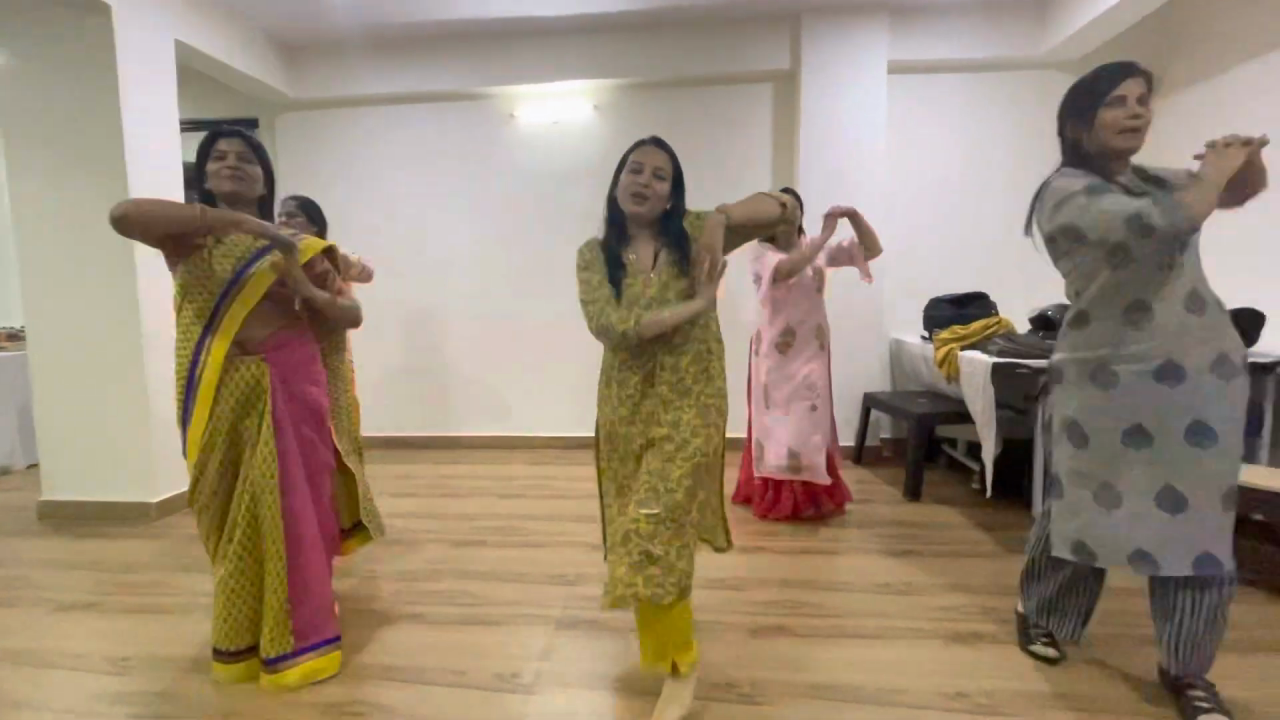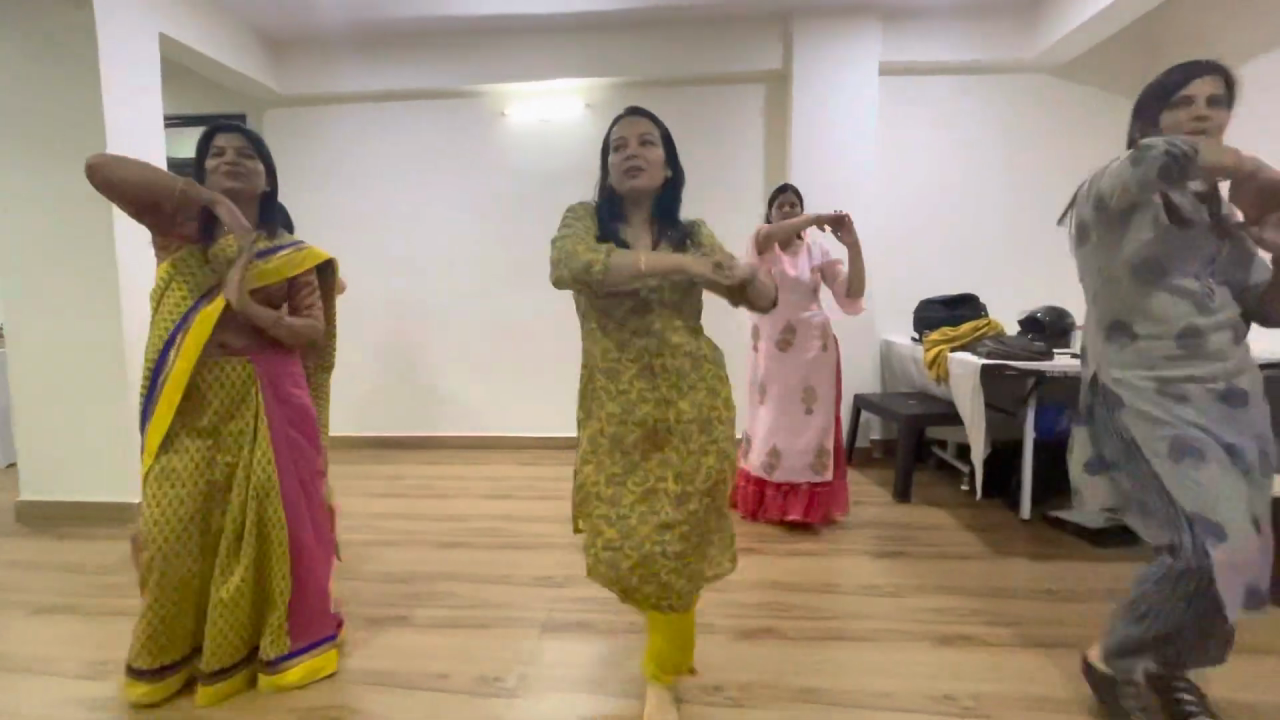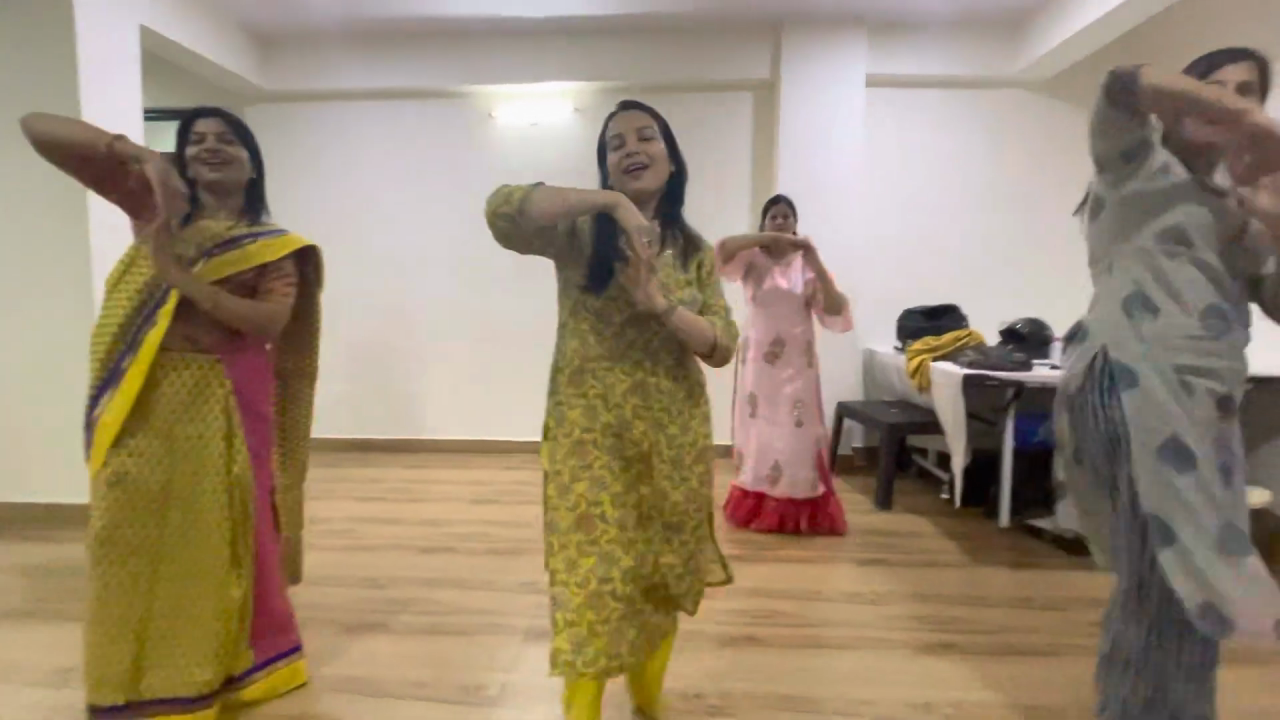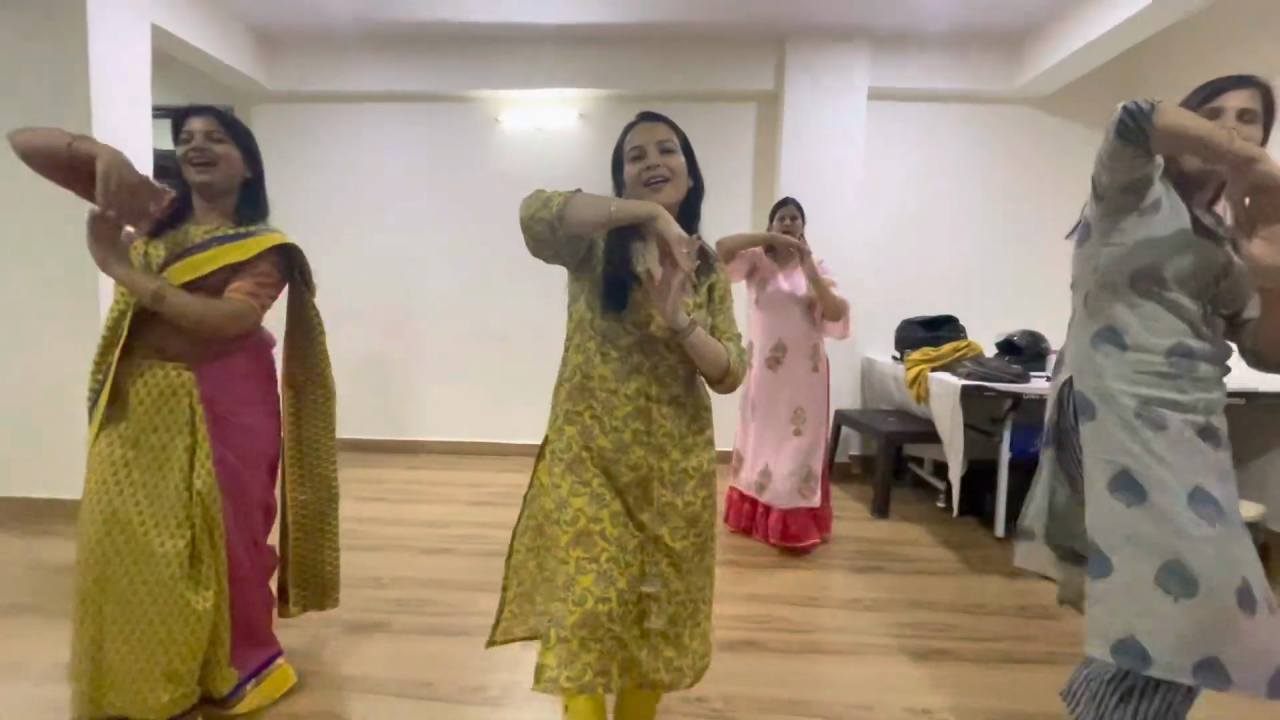
dt=0.3s
person 1, frame 1
left shoulder: (1153, 179)
right shoulder: (1066, 193)
left elbow: (1243, 188)
right elbow: (1157, 226)
left wrist: (1242, 160)
right wrist: (1214, 178)
left hip: (1201, 370)
right hip: (1107, 377)
left knee: (1198, 516)
right knee: (1082, 505)
left ankle: (1184, 666)
right ankle: (1036, 609)
person 1, frame 2
left shoulder: (1218, 215)
right shoulder: (1113, 193)
right elbow: (1169, 152)
right hip: (1144, 398)
right knee: (1213, 549)
right ankle: (1114, 658)
person 1, frame 3
right shoulder: (1134, 165)
right elbow: (1127, 85)
left hip: (1209, 397)
right hip: (1134, 381)
left knee: (1181, 562)
right knee: (1180, 563)
person 1, frame 4
right shoulder: (1133, 193)
right elbow: (1137, 118)
left hip: (1193, 428)
right hip: (1120, 413)
left knee: (1203, 594)
right knee: (1172, 594)
person 2, frame 1
left shoulder: (695, 236)
right shoulder: (596, 253)
left elbow: (783, 210)
right elbow: (608, 327)
left wrist: (724, 217)
right wrist: (696, 305)
left hip: (687, 411)
right hip: (623, 414)
left knee: (655, 531)
right knee: (634, 530)
left ankle: (680, 664)
right ankle: (668, 629)
person 2, frame 2
left shoulder: (692, 234)
right shoulder: (585, 221)
left elbow: (767, 298)
right elbow: (569, 268)
left wrist: (733, 270)
right wrist: (677, 262)
left hip: (694, 411)
right hip: (615, 414)
left knee: (676, 547)
right knee: (618, 544)
right ankle: (649, 589)
person 2, frame 3
left shoulder: (694, 250)
right shoulder: (580, 229)
left elbow: (722, 347)
right elbow: (502, 211)
left wrist: (659, 301)
right wrist: (609, 202)
left hip: (673, 433)
right hip: (588, 432)
left knee: (662, 578)
right knee: (592, 583)
person 2, frame 4
left shoulder: (709, 273)
right shoulder: (595, 242)
left elbow: (731, 373)
right elbow: (537, 215)
left wrist: (678, 319)
right wrist: (652, 214)
left hip: (676, 460)
right hip: (587, 454)
left knee: (661, 609)
right knee: (586, 607)
person 3, frame 1
left shoulder: (295, 247)
right shoulder: (184, 231)
left elbow: (351, 315)
right elbow: (123, 215)
left wrist: (308, 293)
right wrist: (235, 220)
left hip: (288, 379)
right hip: (220, 387)
left knee: (293, 500)
right knee: (225, 506)
left ankle: (301, 633)
right ankle: (248, 626)
person 3, frame 2
left shoulder: (292, 254)
right shoulder: (177, 225)
left elbow: (314, 331)
right elbow: (99, 169)
left wrist: (248, 306)
right wrist: (209, 197)
left hip: (269, 395)
right hip: (191, 398)
left knee: (278, 517)
right knee: (177, 525)
left ankle: (294, 640)
right ankle: (177, 651)
person 3, frame 3
left shoulder: (271, 245)
right shoulder: (151, 204)
left elbow: (272, 321)
right elbow: (37, 127)
left wrist: (184, 279)
right wrist: (141, 157)
left hip: (230, 397)
right hip: (148, 395)
left knee: (230, 527)
right knee: (139, 529)
left ankle: (252, 656)
person 3, frame 4
left shoulder: (263, 245)
right shoulder: (158, 213)
left elbow: (231, 319)
right elbow: (26, 143)
left wrist: (125, 272)
right wrist: (104, 156)
left hip: (222, 403)
right hip: (140, 405)
left knee: (226, 532)
right knee: (131, 540)
left ankle: (237, 664)
person 4, frame 1
left shoulder: (819, 249)
right shoulder: (761, 252)
left elbow: (872, 250)
right elbow: (785, 270)
left wrist: (852, 215)
right wrist: (826, 234)
left hip: (810, 351)
right hip: (772, 350)
left knee: (810, 424)
right knee: (773, 422)
left ankle: (811, 497)
right ankle: (771, 497)
person 4, frame 2
left shoulder: (818, 251)
right shoulder: (764, 249)
left elbow: (853, 294)
right elbow: (765, 237)
left wrist: (852, 243)
right wrist: (815, 219)
left hip: (814, 348)
right hip: (771, 349)
left knee: (811, 421)
right knee: (769, 422)
left ankle: (808, 503)
right ankle: (765, 499)
person 4, frame 3
left shoulder: (808, 265)
right shoulder: (753, 260)
left elbow: (836, 311)
right elbow: (723, 248)
left wrist: (819, 266)
right wrist: (772, 238)
left hip: (798, 363)
right hip: (758, 360)
left knee: (798, 435)
right knee: (759, 433)
left ankle: (801, 513)
right ankle: (757, 509)
person 4, frame 4
left shoulder: (817, 269)
right shoulder: (758, 262)
left elbow: (835, 315)
right elbow: (722, 249)
left wrist: (810, 270)
right wrist: (769, 239)
left hip: (805, 368)
right hip: (763, 365)
left knee: (801, 441)
right knee: (761, 438)
left ankle: (798, 525)
right ankle: (756, 516)
